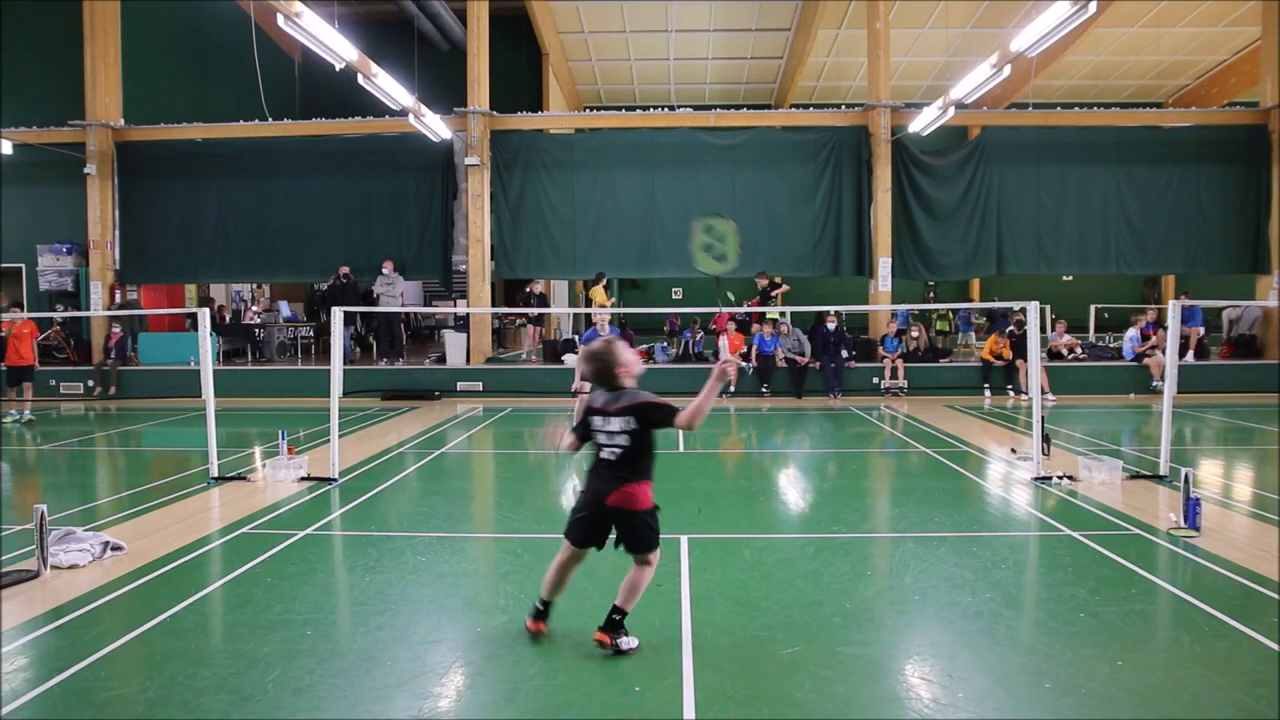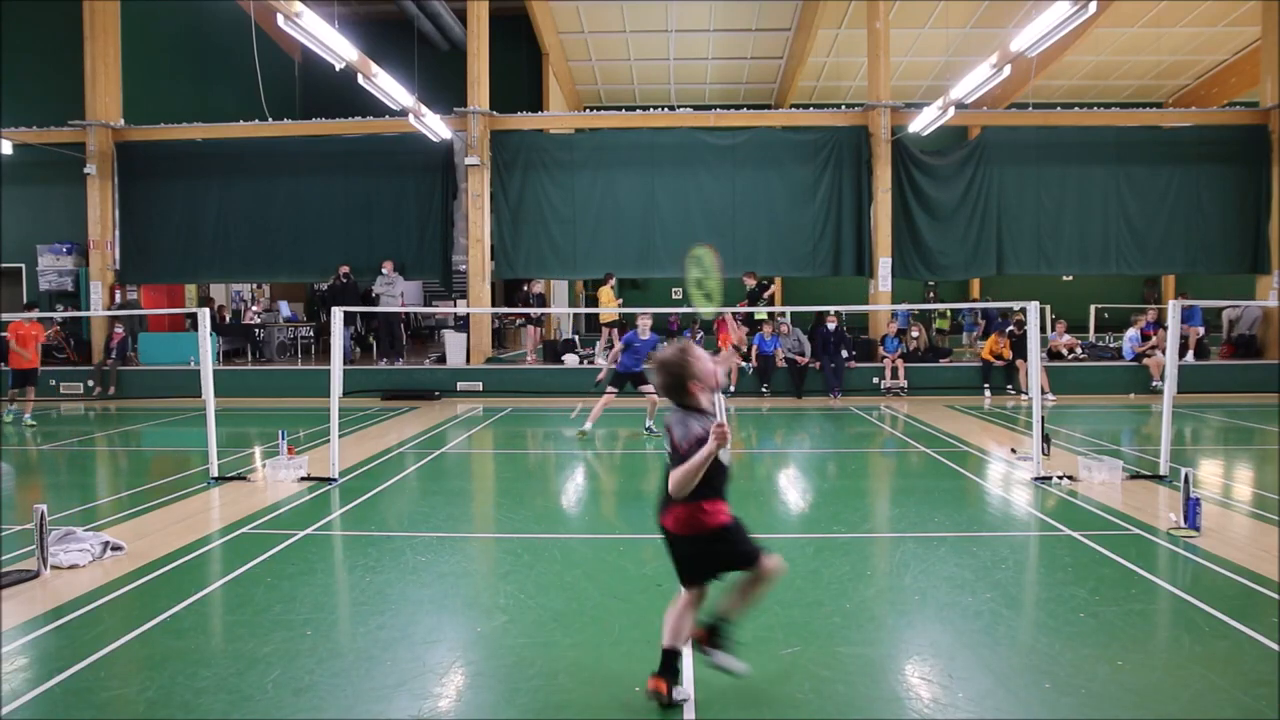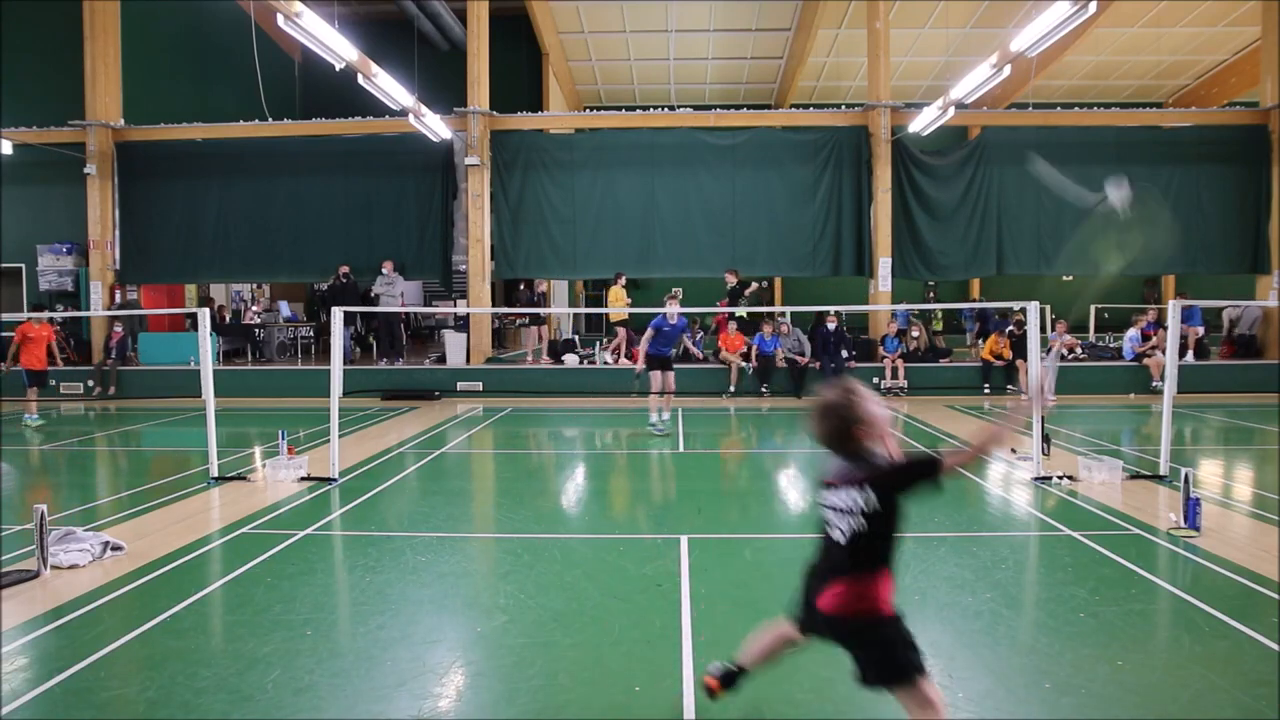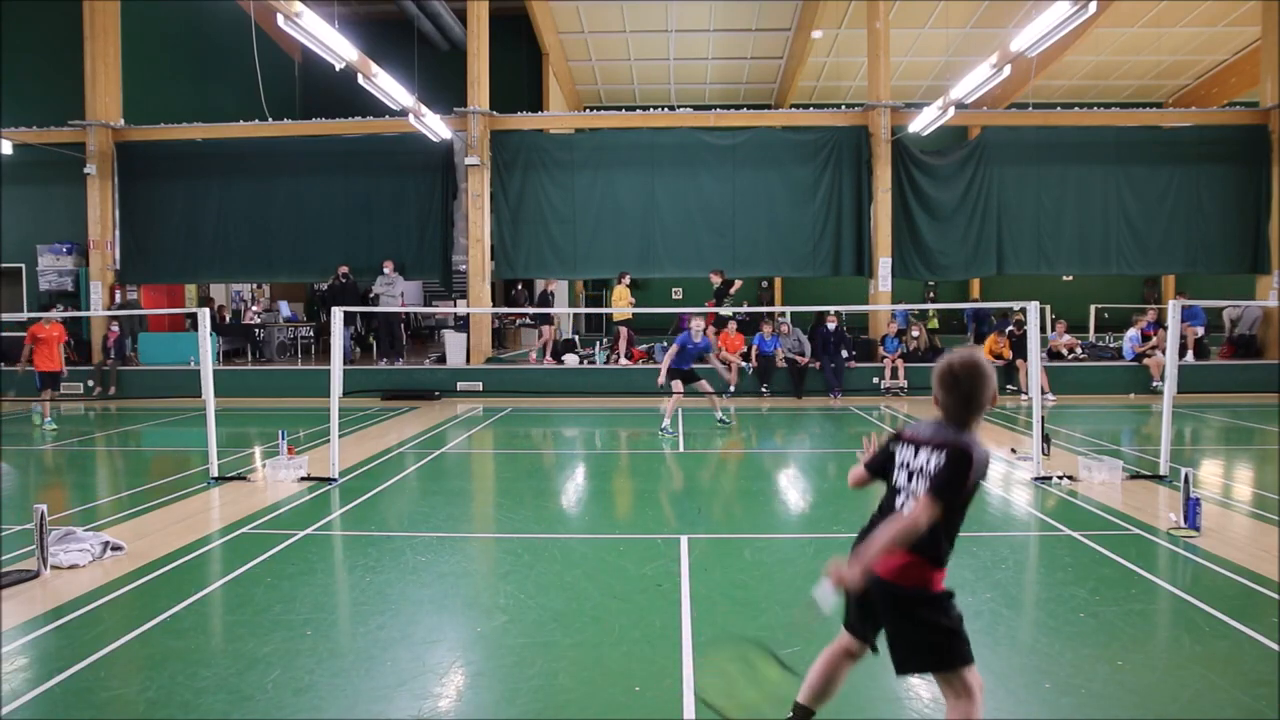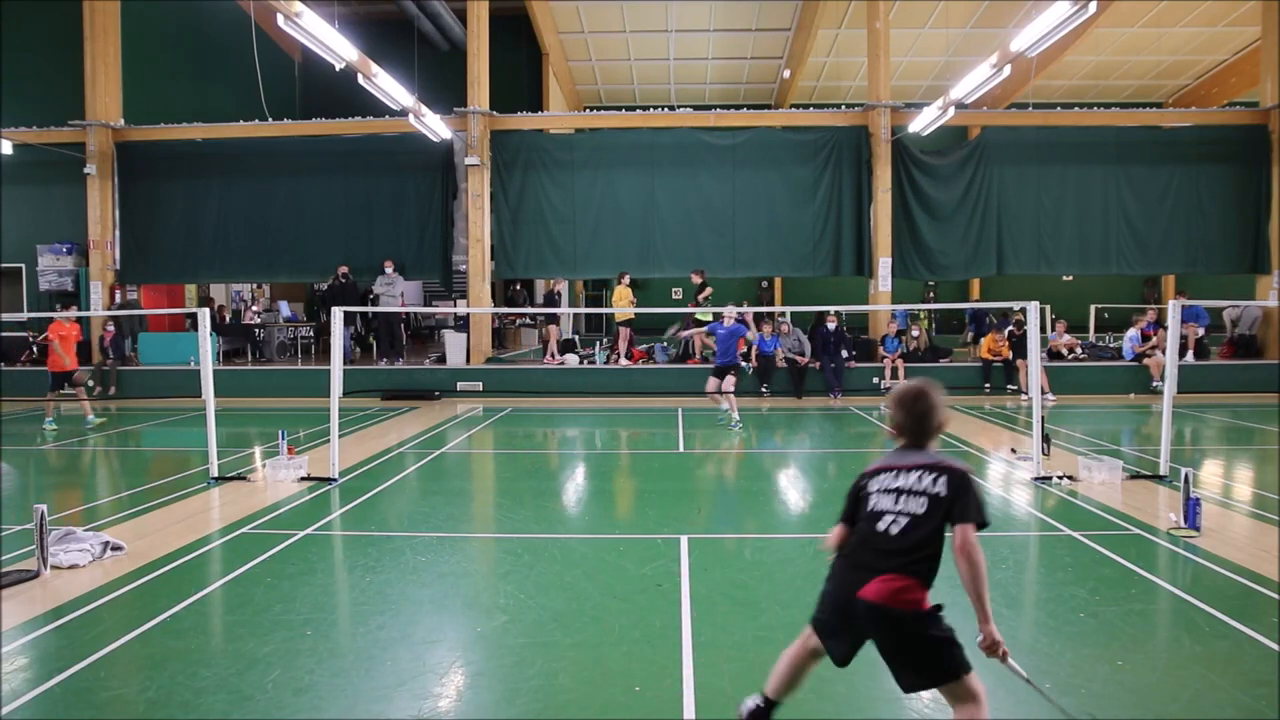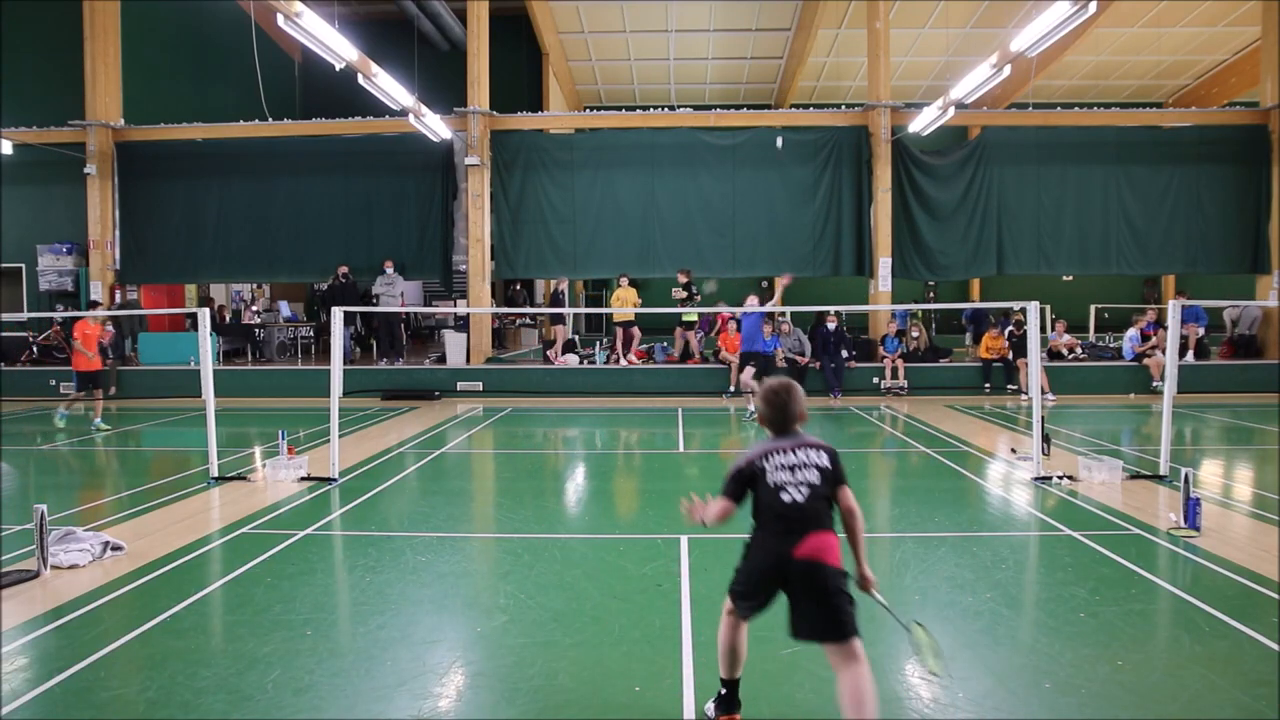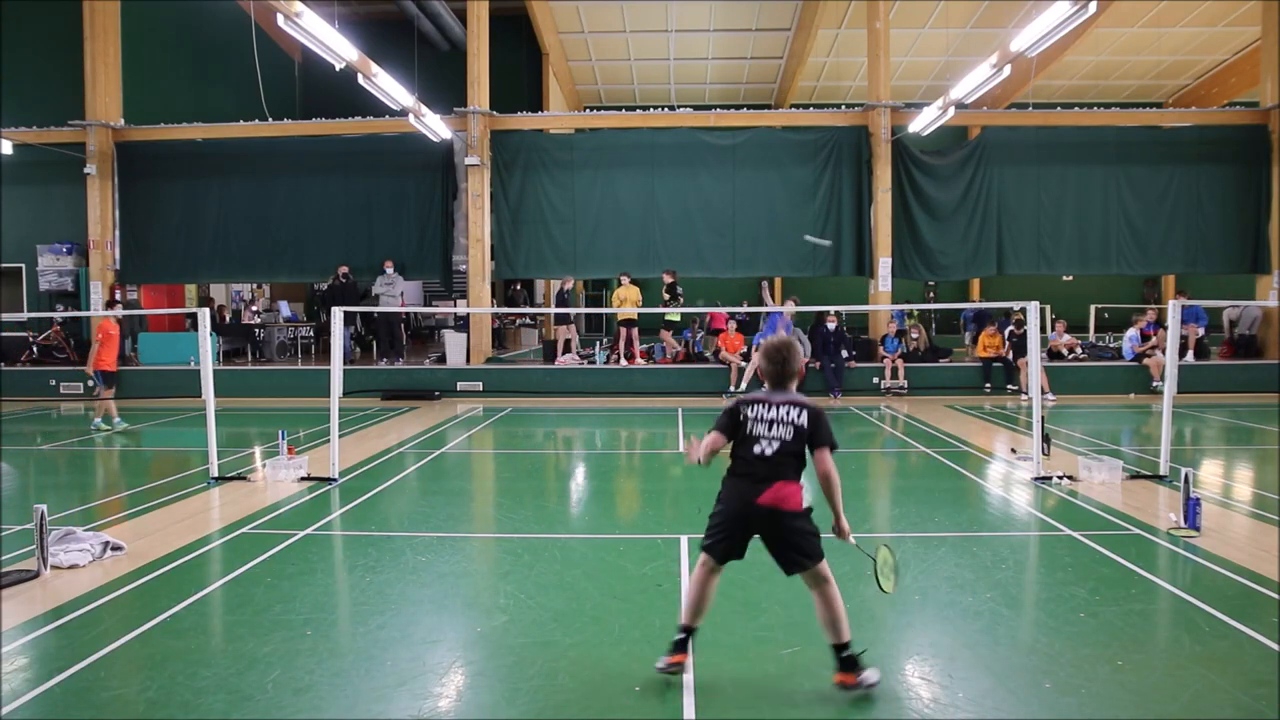
dt=0.3s
person 1, frame 1
left shoulder: (594, 405)
right shoulder: (642, 401)
left elbow: (572, 444)
right elbow: (687, 423)
left wrist: (559, 439)
right wrist: (713, 384)
left hip: (595, 492)
right hip: (631, 495)
left knee: (570, 552)
right knee: (646, 561)
left ankle: (539, 616)
right ankle: (612, 629)
person 1, frame 2
left shoulder: (683, 409)
right shoulder: (695, 430)
right elbow: (677, 488)
right wrist: (709, 450)
left hip: (679, 518)
right hip: (699, 519)
left knee: (692, 593)
right knee: (768, 567)
left ankle: (665, 677)
right ankle: (712, 632)
person 1, frame 3
left shoulder: (833, 473)
right shoulder: (888, 473)
right elbow: (958, 459)
left hip: (817, 596)
right hip: (861, 607)
left knee: (794, 629)
left ankle: (726, 677)
person 1, frame 4
left shoulder: (907, 436)
right shoulder: (969, 457)
left elbow: (856, 478)
right elbow: (917, 516)
left wrist: (871, 460)
right wrist: (859, 564)
left hip: (865, 563)
right hip: (908, 581)
left knee: (847, 644)
right knee: (964, 689)
person 1, frame 5
left shoulder: (872, 474)
right shoulder: (955, 477)
left elbow: (837, 540)
right elbow: (967, 547)
right wrist: (986, 621)
left hip: (847, 584)
right hip: (900, 600)
left knee: (811, 645)
person 1, frame 6
left shoulder: (751, 461)
right shoulder: (825, 452)
left elbow: (719, 514)
right elbow: (850, 509)
left wrist: (703, 516)
right wrist: (862, 565)
left hip: (767, 551)
right hip: (818, 556)
left knee: (733, 614)
right knee: (851, 660)
person 1, frame 7
left shoulder: (742, 405)
right shoulder: (811, 412)
left elbow: (710, 446)
right elbow: (825, 468)
left wrist: (696, 453)
right wrist: (839, 517)
left hip: (737, 497)
right hip: (782, 503)
left knee: (708, 566)
right knee: (821, 580)
left ankle: (679, 649)
right ankle: (847, 666)
